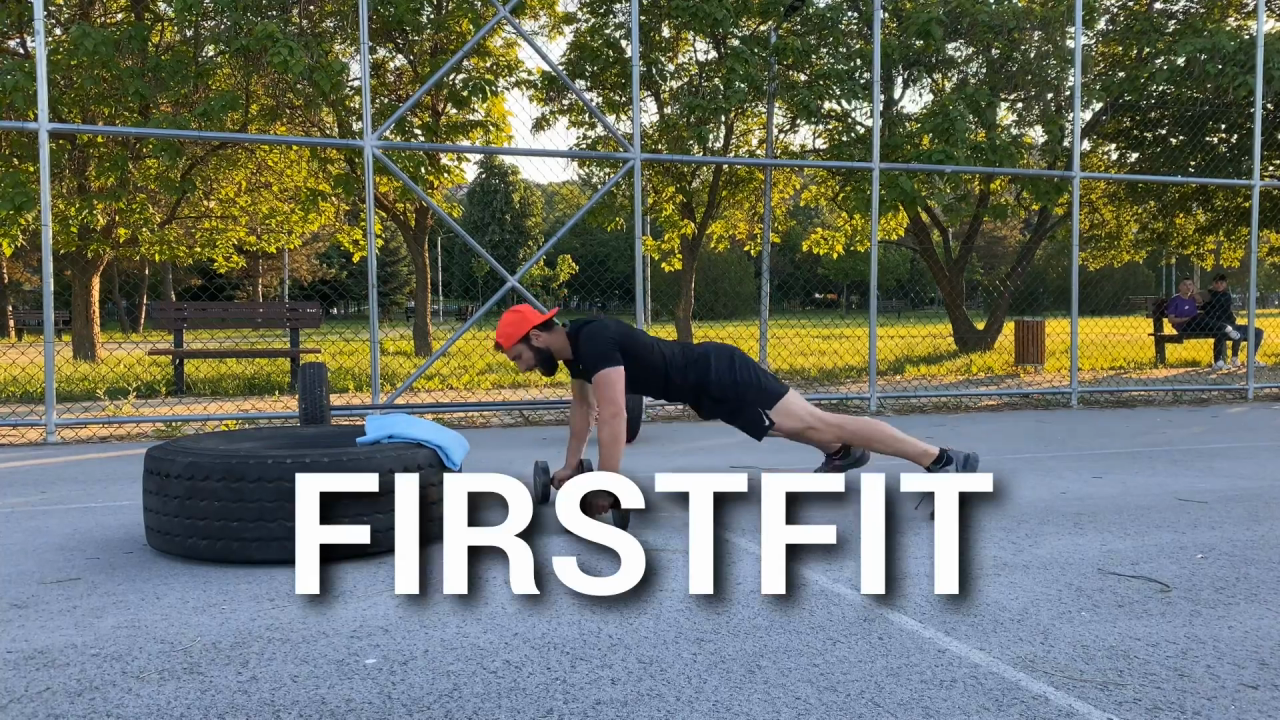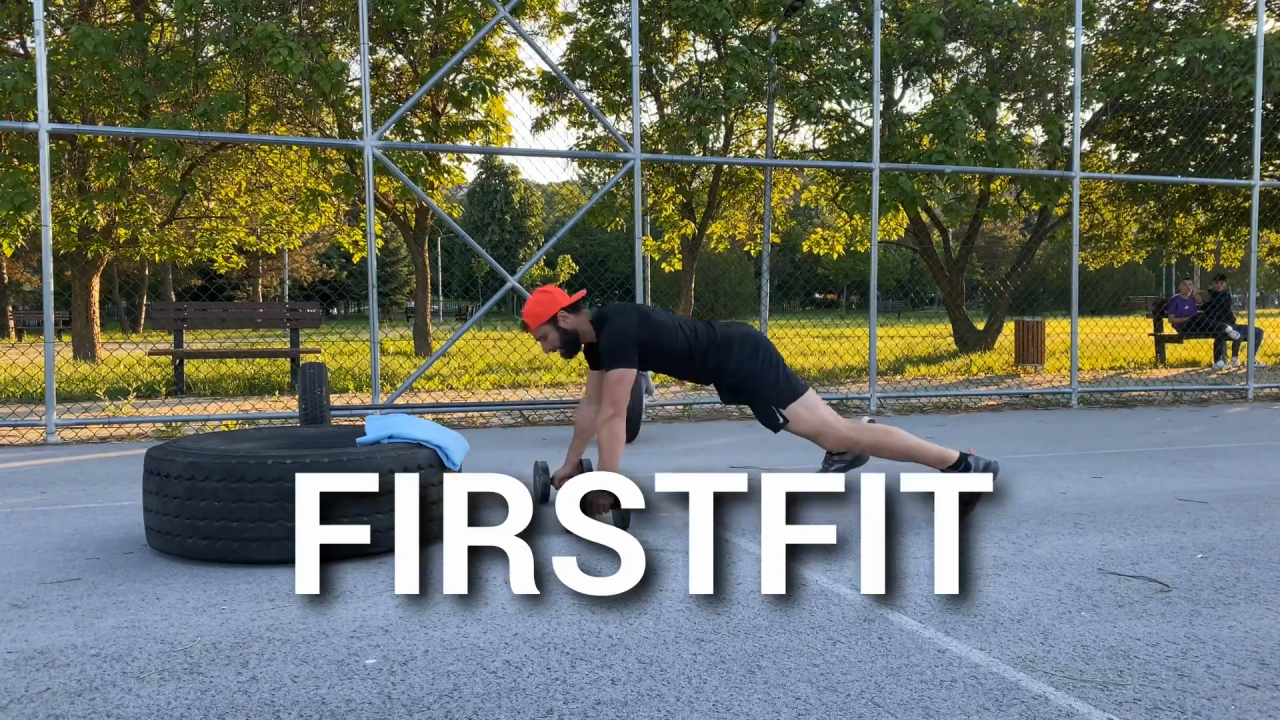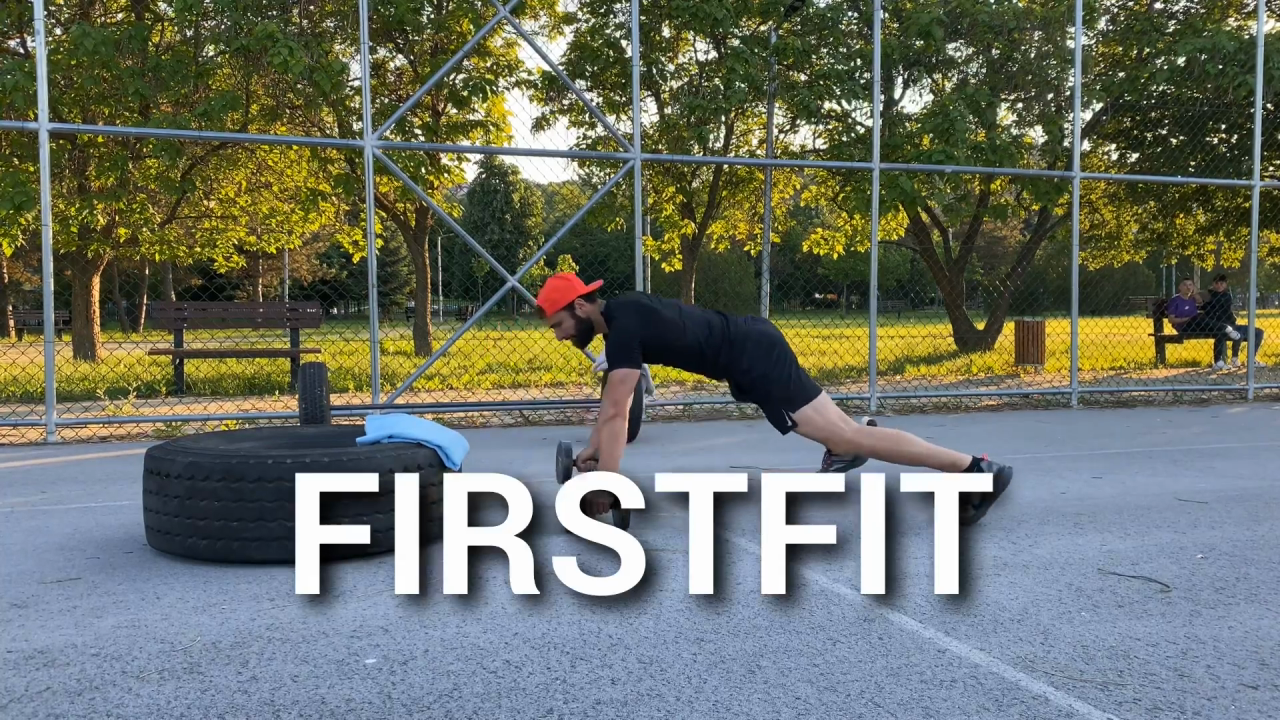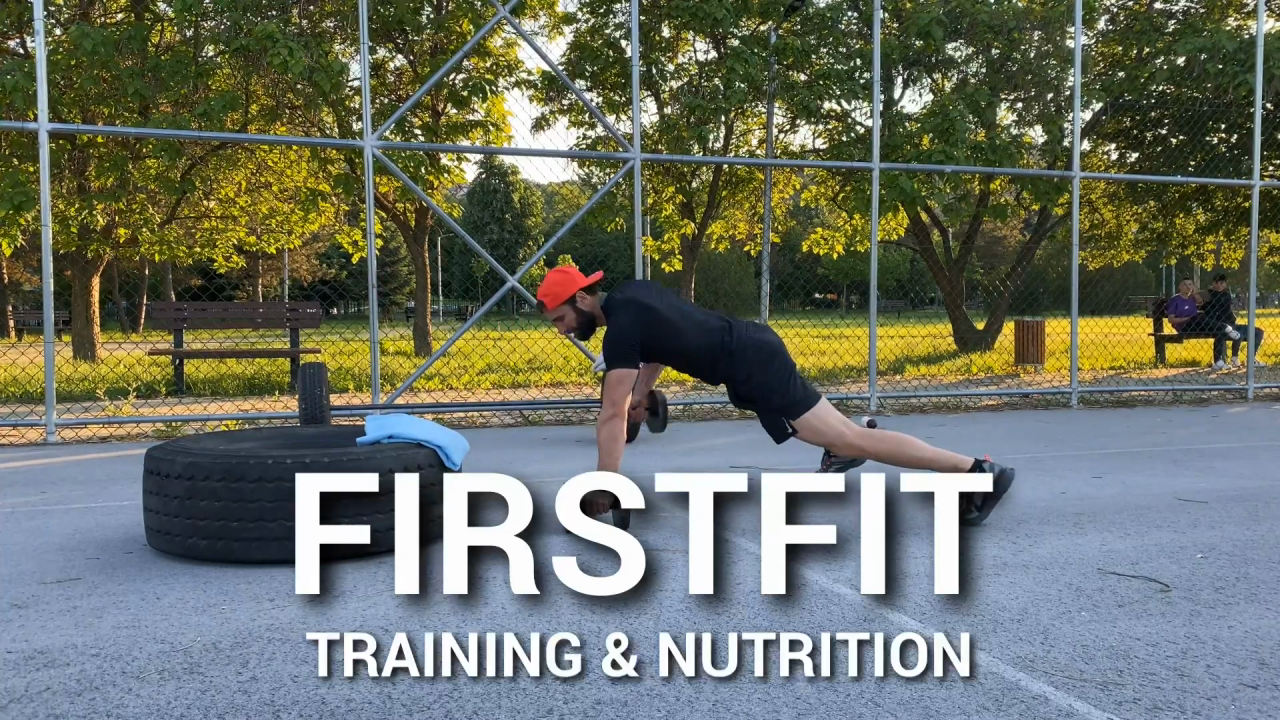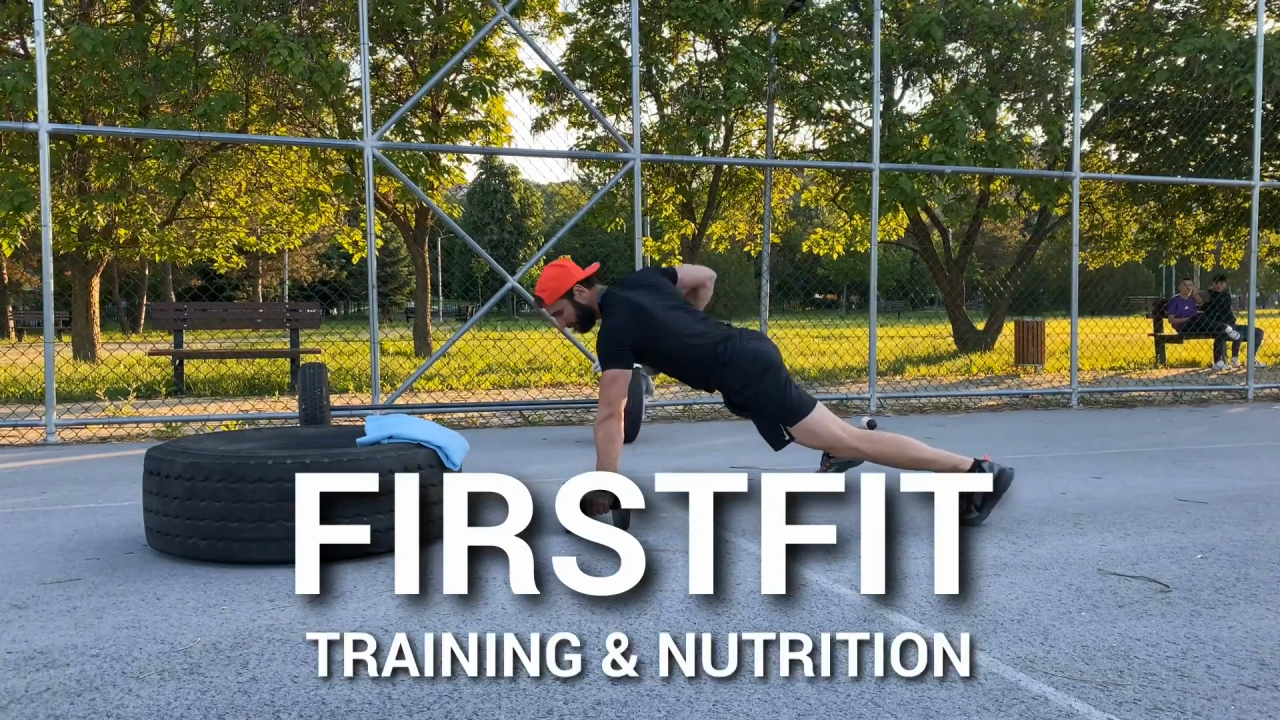
dt=0.2s
person 1, frame 1
left shoulder: (594, 338)
right shoulder: (576, 347)
left elbow: (613, 415)
right elbow: (583, 406)
left wrist: (610, 489)
right wrist: (570, 465)
left hip: (719, 373)
right hip: (707, 373)
left knee: (817, 425)
left ankle: (945, 460)
right ankle: (844, 450)
person 1, frame 2
left shoulder: (617, 332)
right shoulder: (600, 334)
left elbow: (613, 415)
right elbow: (591, 406)
left wrist: (607, 489)
right wrist: (569, 466)
left hip: (742, 358)
right hip: (736, 349)
left knee: (835, 430)
left ankle: (965, 466)
right ankle: (845, 452)
person 1, frame 3
left shoulder: (622, 329)
right shoulder: (622, 310)
left elbow: (615, 414)
right elbow: (614, 396)
left wrist: (605, 489)
right wrist: (591, 449)
left hip: (755, 357)
right hip: (752, 338)
left knee: (850, 434)
left ankle: (977, 470)
right ankle: (842, 451)
person 1, frame 4
left shoulder: (620, 328)
right shoulder: (629, 291)
left elbow: (612, 415)
left wrist: (605, 491)
right wrist: (646, 390)
left hip: (752, 365)
right hip: (753, 342)
left knee: (849, 436)
left ankle: (978, 471)
right ankle: (837, 452)
person 1, frame 5
left shoulder: (614, 329)
right shoulder: (642, 279)
left elbow: (610, 416)
right elbow: (706, 277)
left wrist: (605, 491)
left hip: (747, 376)
right hip: (749, 346)
left knee: (851, 441)
left ankle: (978, 472)
right ankle: (838, 454)
